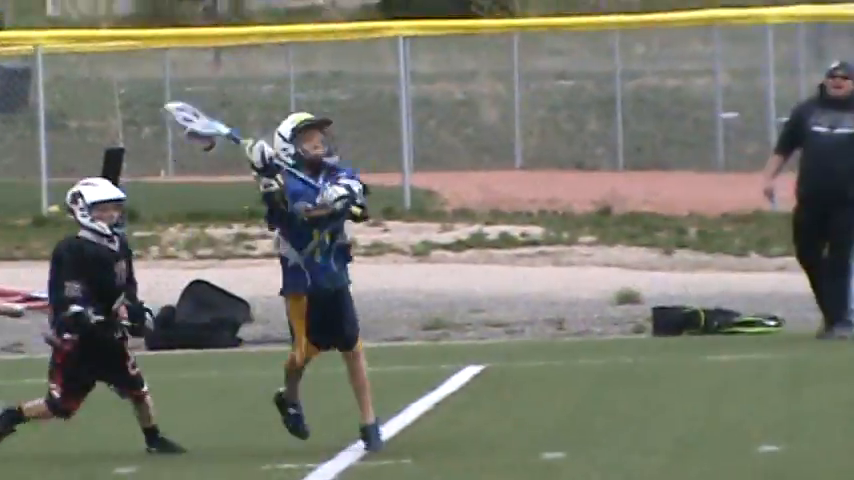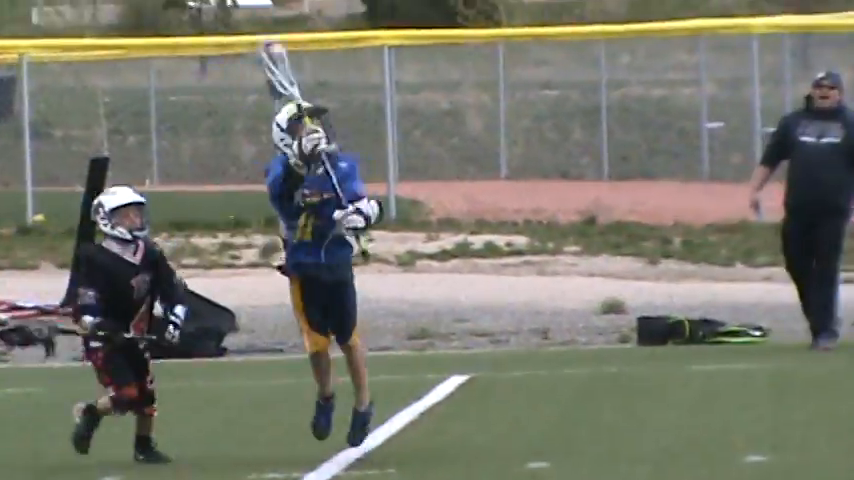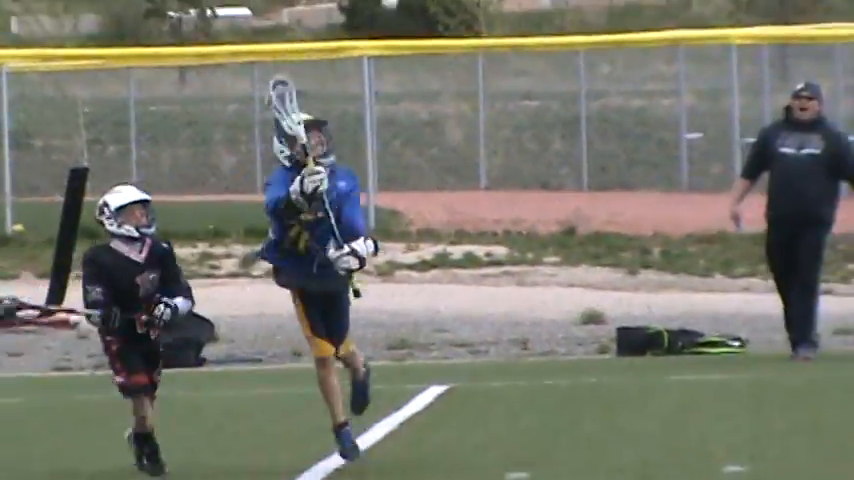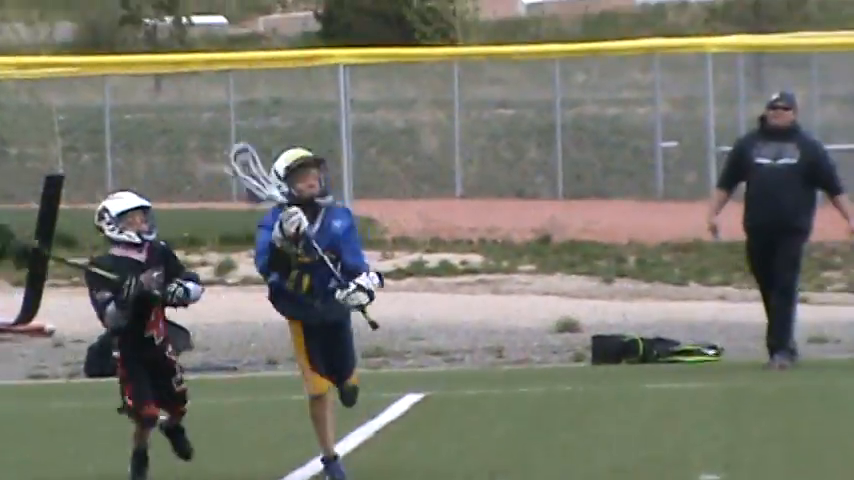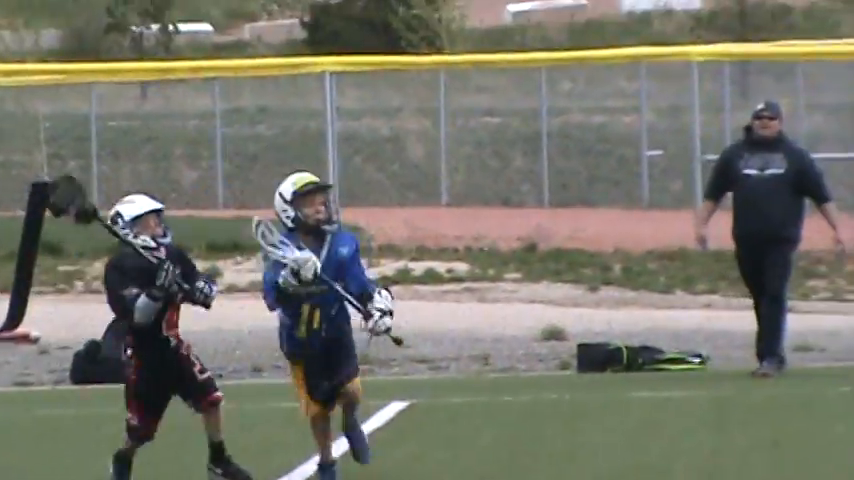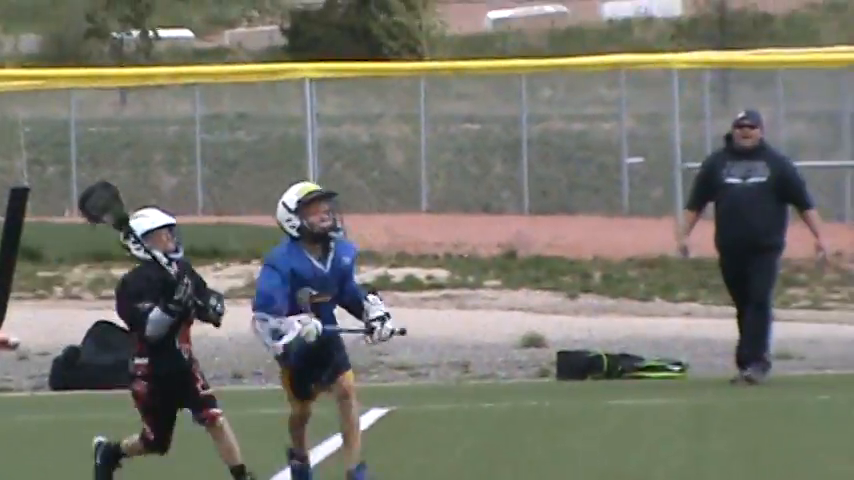
dt=0.1s
person 1, frame 1
left shoulder: (340, 174)
right shoulder: (281, 179)
left elbow: (354, 190)
right elbow: (275, 219)
left wrist: (344, 194)
right wrist: (266, 176)
left hip: (334, 278)
right hip: (301, 281)
left knee: (352, 349)
right knee: (304, 352)
left ankle: (368, 422)
right ankle: (289, 398)
person 1, frame 2
left shoulder: (343, 165)
right shoulder: (284, 167)
left elbow: (370, 201)
right elbow: (279, 192)
left wrist: (360, 212)
right wrist: (300, 159)
left hip: (336, 265)
right hip: (303, 268)
left knee: (348, 340)
right knee: (318, 345)
left ankle: (363, 405)
right ankle: (325, 398)
person 1, frame 3
left shoulder: (343, 179)
right shoulder: (283, 178)
left elbow: (356, 225)
right elbow: (278, 212)
left wrist: (359, 248)
right wrist: (303, 190)
left hip: (333, 276)
right hip: (299, 277)
left knee: (340, 347)
right knee: (323, 353)
left ankle: (359, 372)
right ankle: (342, 429)
person 1, frame 4
left shoulder: (340, 218)
right shoulder: (274, 223)
left elbow: (354, 262)
right elbow: (266, 267)
left wrist: (366, 283)
right wrist: (284, 235)
left hip: (334, 309)
right hip: (301, 314)
left knee: (344, 381)
right knee: (319, 390)
left ankle: (347, 382)
person 1, frame 5
left shoulder: (343, 242)
left elbow: (359, 284)
right elbow: (273, 299)
left wrist: (380, 305)
right wrist: (293, 276)
left hip: (335, 330)
right hip: (302, 340)
left knee: (351, 391)
right knee: (317, 409)
left ankle: (351, 422)
person 1, frame 6
left shoulder: (342, 251)
right shoulder: (282, 262)
left elbow: (348, 292)
right elbow: (266, 310)
left wrist: (376, 312)
right wrist: (296, 327)
left hip: (325, 335)
right hip: (295, 344)
left knee: (346, 389)
right knee: (301, 409)
right ankle: (298, 455)
person 2, frame 1
left shoulder: (118, 246)
right shoulder: (72, 251)
left elbow: (126, 288)
right elbow: (67, 305)
left wrist: (137, 312)
right wrist: (92, 321)
left hip: (109, 337)
right hip: (75, 338)
left knee: (138, 390)
right knee: (59, 405)
left ankle: (154, 439)
person 2, frame 2
left shoulder: (150, 254)
right shoulder: (94, 258)
left elbow: (176, 294)
right elbow: (85, 309)
left wrist: (174, 321)
right wrist: (97, 328)
left hip: (133, 341)
right hip: (103, 343)
left knee: (145, 401)
right knee: (126, 398)
left ankle: (144, 446)
right ankle: (89, 413)
person 2, frame 3
left shoulder: (159, 252)
right shoulder: (100, 258)
left elbow: (184, 295)
right elbow: (94, 306)
left wrist: (171, 307)
right wrist: (105, 315)
left hip: (148, 336)
right hip: (120, 339)
left knee: (147, 394)
right knee: (139, 391)
left ankle: (138, 435)
right ankle: (148, 448)
person 2, frame 4
left shoulder: (159, 252)
right shoulder: (105, 266)
left elbow: (195, 286)
right elbow: (111, 319)
left wrist: (179, 289)
right wrist: (124, 301)
left hip: (157, 345)
right hip: (129, 350)
left knee: (178, 403)
right knee: (146, 415)
left ankle: (173, 425)
person 2, frame 5
left shoulder: (173, 255)
right shoulder: (122, 265)
left elbow: (206, 291)
right elbow: (138, 316)
left wrist: (202, 290)
right wrist: (157, 290)
left hip: (172, 346)
right hip: (144, 353)
left knee: (211, 398)
right knee: (142, 429)
person 2, frame 6
left shoulder: (183, 271)
right shoulder: (136, 282)
left elbow: (213, 308)
right elbow: (152, 330)
left wrist: (212, 305)
right wrist: (175, 302)
left hip: (180, 361)
right hip: (151, 367)
left knee: (212, 416)
right knee: (155, 441)
right ankle: (108, 452)
person 3, frame 1
right shoulder: (806, 110)
right elbow: (783, 147)
right wrist: (769, 177)
right hip: (810, 197)
right knee: (807, 255)
right ankle: (831, 311)
person 3, frame 2
right shoulder: (792, 122)
right elbow: (769, 160)
right wrist: (755, 190)
right hip: (797, 209)
left knee: (825, 272)
right knee: (797, 267)
left ankle: (826, 331)
right ankle: (820, 324)
person 3, frame 3
right shoulder: (772, 133)
right elbow: (750, 171)
right wrist: (736, 201)
left hip: (815, 221)
right hip: (779, 220)
left knee: (807, 282)
right knee: (784, 279)
left ankle: (805, 341)
right ankle: (799, 336)
person 3, frame 4
left shoulder: (809, 146)
right shoulder: (747, 144)
right elbow: (726, 183)
right wrist: (713, 213)
left hip: (792, 231)
right hip: (757, 231)
left knee: (785, 288)
right knee: (769, 290)
left ankle: (782, 349)
right ankle: (781, 347)
person 3, frame 5
left shoulder: (796, 155)
right shoulder: (733, 154)
left elbow: (821, 196)
right elbow: (713, 193)
left wrist: (836, 228)
right wrist: (701, 224)
left hip: (781, 240)
right hip: (746, 241)
left knee: (774, 296)
right knee: (761, 299)
left ankle: (770, 357)
right ankle: (769, 355)
person 3, frame 6
left shoulder: (778, 163)
right shoulder: (715, 163)
left elbow: (804, 203)
right elbow: (695, 203)
left wrist: (817, 235)
right wrist: (684, 234)
left hip: (766, 248)
right hip: (730, 249)
left knee: (759, 302)
right knee: (743, 306)
left ankle: (756, 363)
right ankle: (748, 363)
